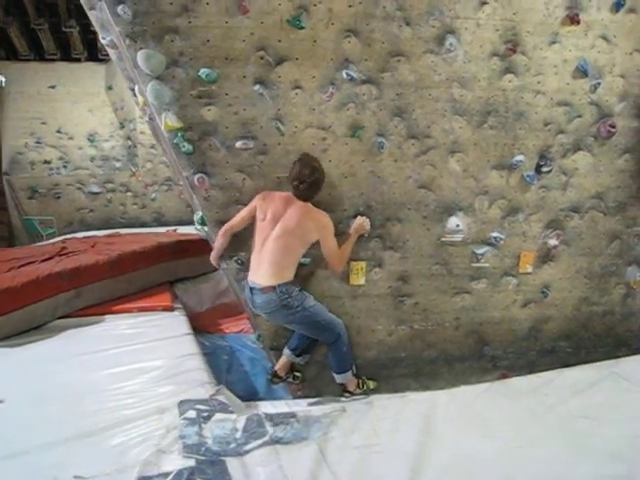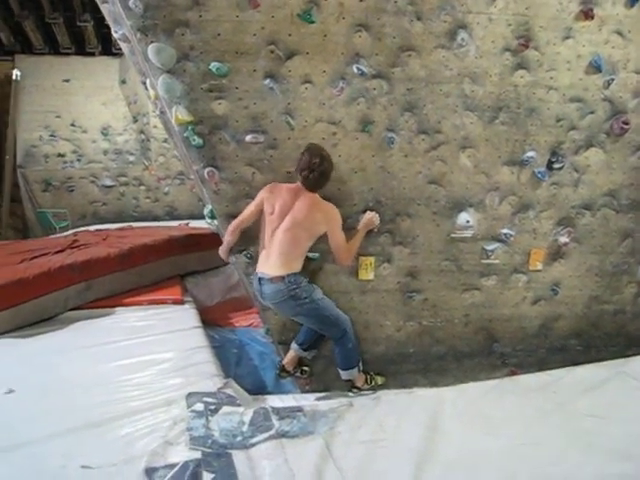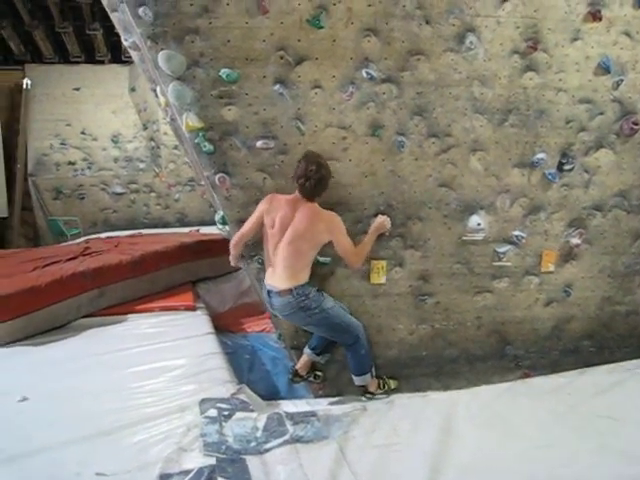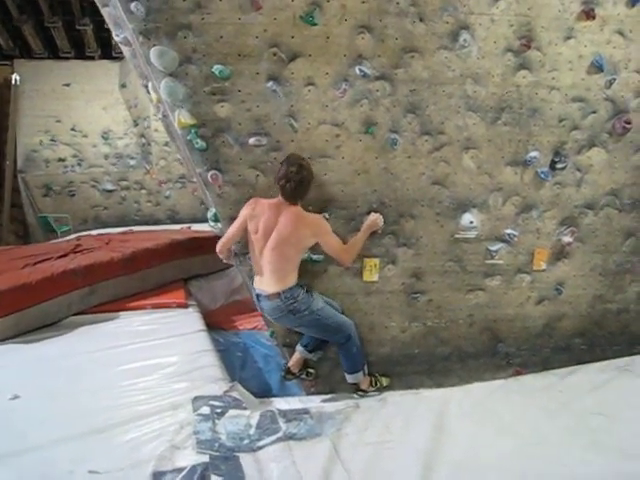
dt=0.4s
person 1, frame 1
left shoulder: (265, 199)
right shoulder: (319, 220)
left elbow: (226, 231)
right elbow: (337, 265)
left wrist: (215, 255)
right wrist: (354, 233)
left hip: (252, 293)
right hip: (277, 296)
left knee: (316, 317)
right knee: (335, 330)
left ankle: (282, 368)
right ankle: (351, 384)
person 1, frame 2
left shoulder: (272, 191)
right shoulder: (327, 212)
left elbow: (235, 228)
right elbow: (344, 259)
left wrist: (225, 249)
right wrist: (363, 228)
left hip: (261, 284)
right hip: (286, 287)
left knee: (324, 312)
right knee: (341, 326)
left ankle: (290, 362)
right ankle: (358, 379)
person 1, frame 3
left shoulder: (271, 202)
right shoulder: (328, 221)
left elbow: (236, 242)
right elbow: (354, 261)
left wrist: (234, 258)
right wrist: (374, 231)
left hip: (271, 295)
right hip: (295, 298)
left knee: (338, 315)
right knee: (353, 331)
left ankle: (303, 366)
right ankle: (370, 384)
person 1, frame 4
left shoulder: (254, 206)
right shoulder: (312, 224)
left elbow: (222, 247)
right elbow: (345, 258)
left wrist: (228, 257)
right wrist: (367, 229)
left hip: (261, 297)
right hip: (284, 302)
left knee: (332, 312)
right knee: (346, 330)
left ankle: (295, 364)
right ankle: (362, 382)
